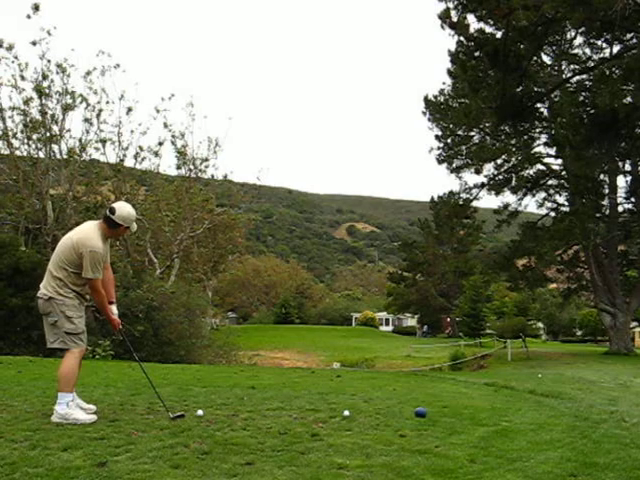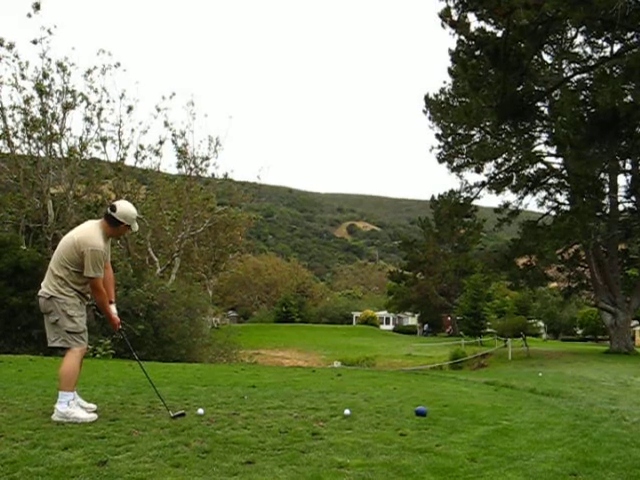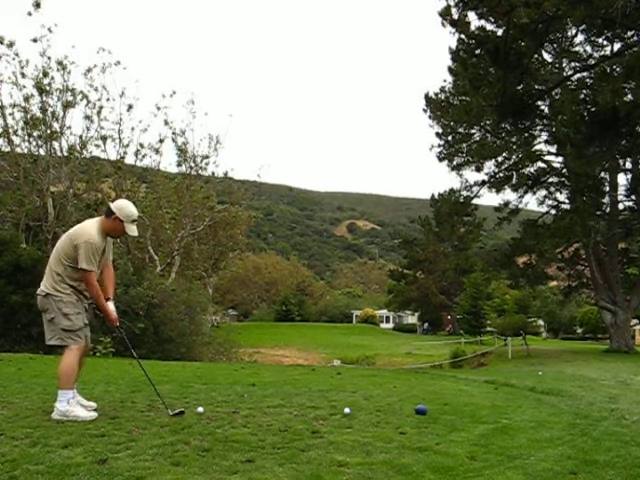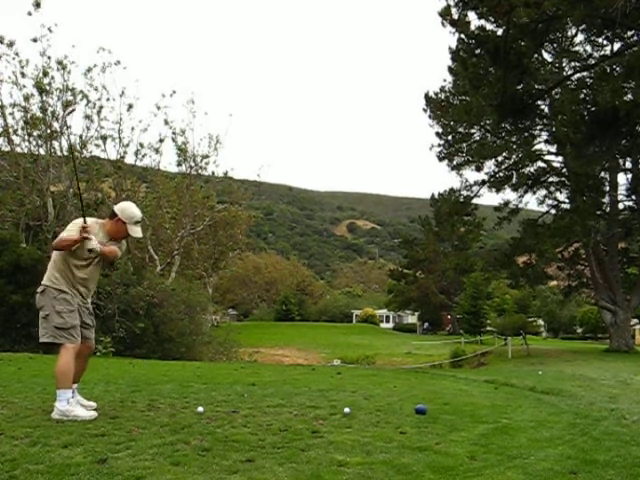
dt=0.4s
person 1, frame 1
left shoulder: (98, 230)
right shoulder: (93, 245)
left elbow: (107, 270)
right elbow: (95, 289)
left wrist: (113, 305)
right wrist: (110, 316)
left hip: (68, 297)
right hip: (60, 298)
left knee: (79, 349)
right knee: (74, 349)
left ankle: (69, 399)
right ankle: (63, 409)
person 1, frame 2
left shoulder: (99, 229)
right shoulder: (94, 244)
left elbow: (107, 271)
right elbow: (96, 288)
left wrist: (113, 305)
right wrist: (110, 316)
left hip: (69, 296)
right hip: (61, 297)
left knee: (80, 348)
right knee: (75, 348)
left ankle: (70, 398)
right ankle: (64, 408)
person 1, frame 3
left shoulder: (107, 235)
right shoulder: (89, 237)
left elbow: (107, 268)
right elbow: (89, 281)
left wrist: (110, 301)
right wrist: (106, 310)
left hip: (74, 296)
right hip: (60, 295)
left knee: (83, 346)
right knee: (74, 346)
left ankle: (70, 396)
right ankle: (63, 406)
person 1, frame 4
left shoulder: (118, 244)
right shoulder: (83, 226)
left elbow: (109, 253)
right elbow: (57, 244)
left wrist: (96, 246)
right wrist: (79, 237)
left hip: (81, 298)
right hip: (58, 292)
left knee: (86, 347)
right knee: (70, 346)
left ankle: (70, 395)
right ankle: (63, 405)
